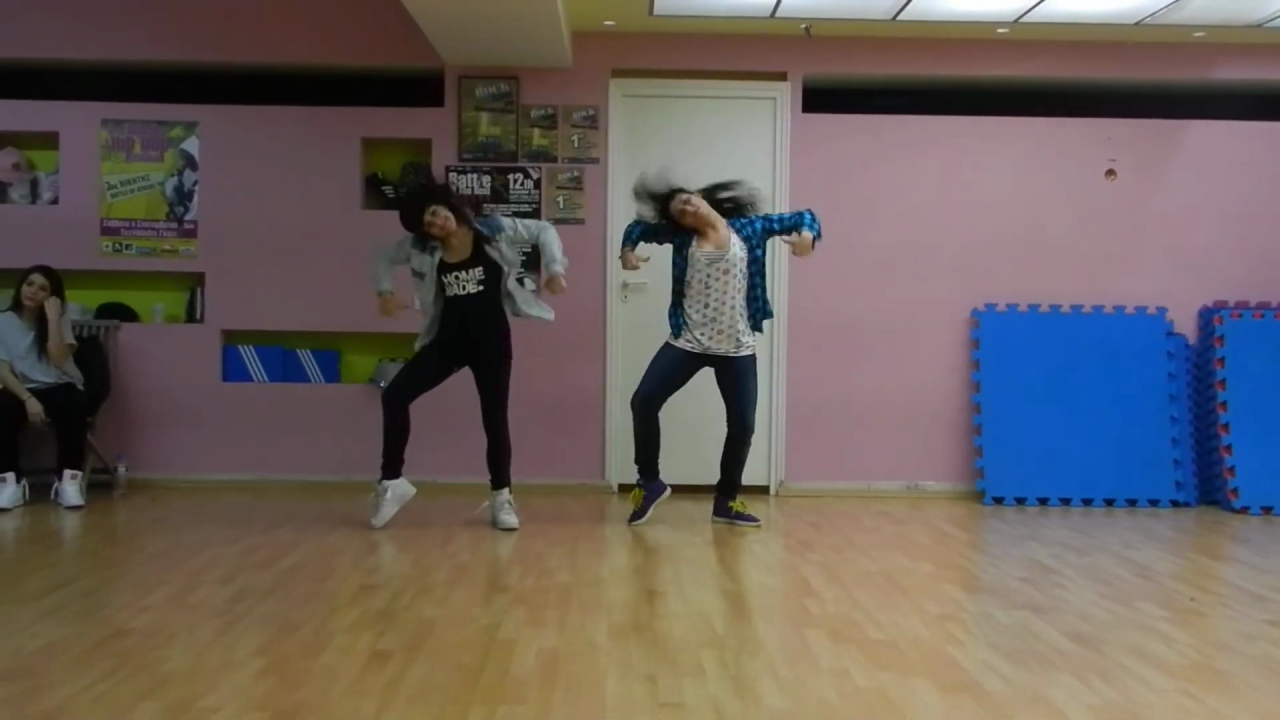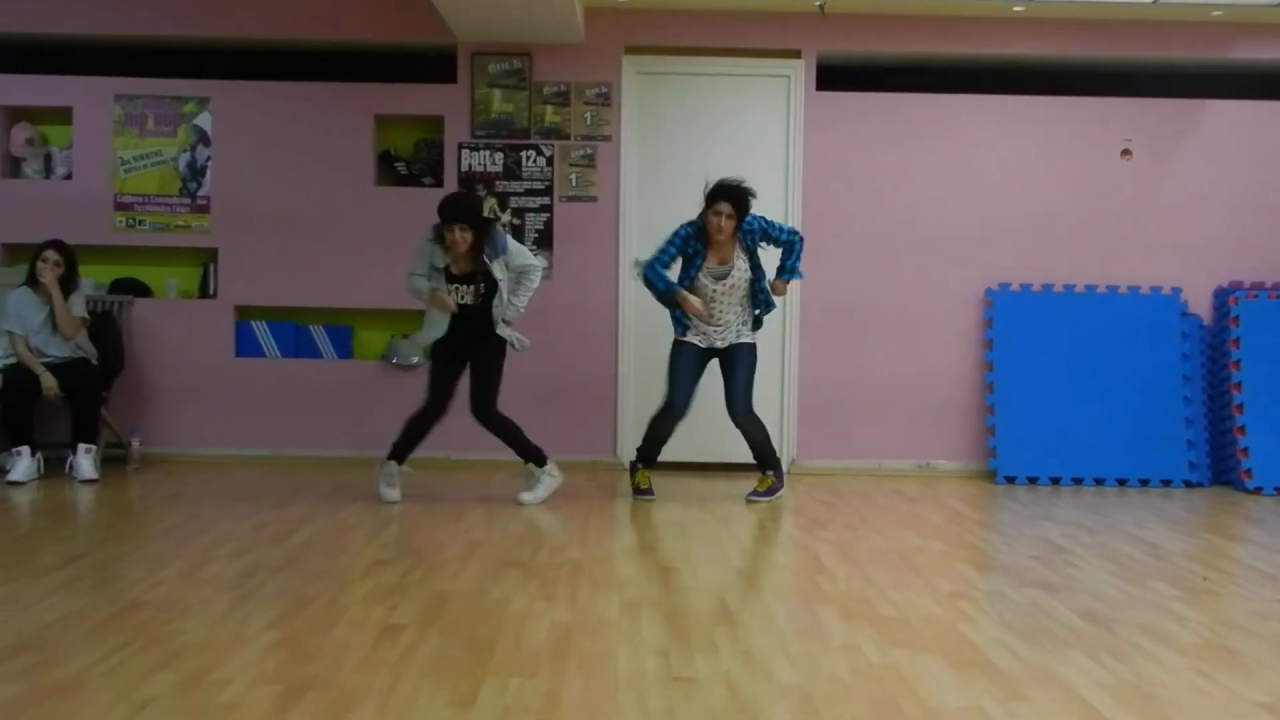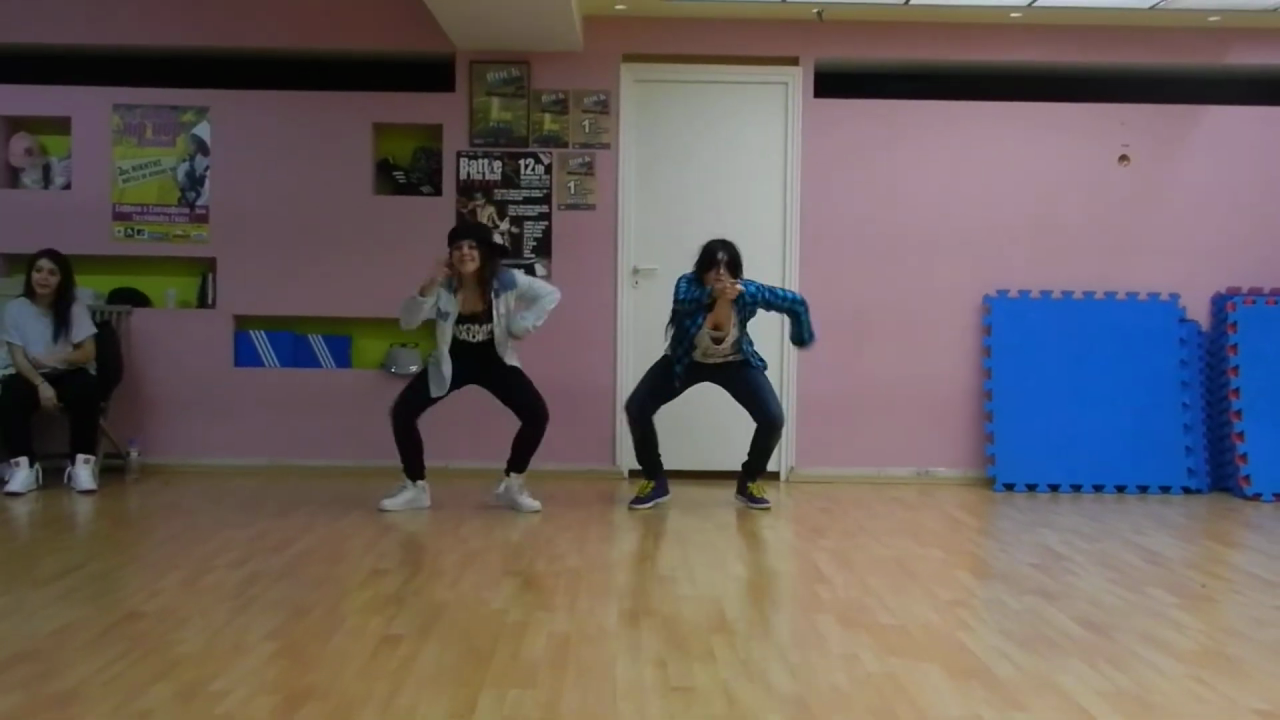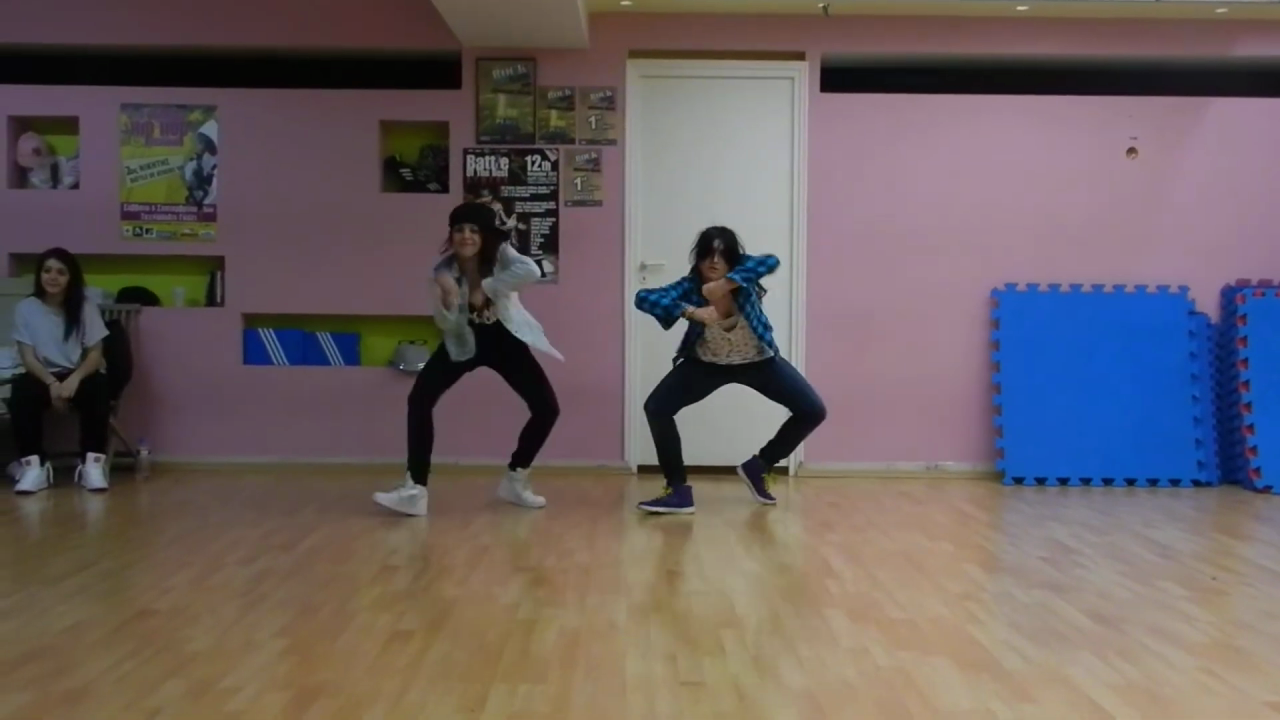
dt=0.5s
person 1, frame 1
left shoulder: (493, 230)
right shoulder: (421, 245)
left elbow: (543, 231)
right elbow: (386, 255)
left wrist: (554, 268)
right wrist: (384, 290)
left hip: (491, 338)
right hip: (448, 337)
left knee: (495, 419)
right knee: (394, 396)
left ankle: (502, 499)
right ankle: (392, 483)
person 1, frame 2
left shoulder: (498, 243)
right shoulder: (433, 244)
left elbow: (532, 269)
right elbow: (416, 278)
left wrist: (510, 310)
right wrist: (433, 295)
left hip: (487, 333)
right hip: (448, 332)
left knee: (484, 409)
right knee: (435, 404)
left ankle: (542, 470)
right ankle: (393, 467)
person 1, frame 3
left shoulder: (507, 281)
right shoulder: (443, 285)
left elbow: (551, 294)
right elbow: (408, 322)
left wrist: (522, 325)
right wrist: (428, 289)
left hip: (496, 361)
right hip: (452, 361)
left knee: (537, 415)
right knee: (403, 412)
left ankle: (513, 484)
right ankle: (416, 486)
person 1, frame 4
left shoulder: (500, 254)
right shoulder: (447, 268)
left elbow: (530, 271)
right elbow: (444, 322)
left wrist: (487, 289)
right wrist: (448, 302)
left hip: (505, 343)
right hip: (463, 343)
left knee: (548, 408)
right knee: (418, 401)
left ankle: (516, 478)
right ankle: (415, 490)
person 2, frame 1
left shoulder: (750, 229)
right shoulder: (682, 236)
left elbow: (803, 216)
right elbow: (639, 228)
left wrist: (807, 233)
right wrist: (628, 250)
left hip: (736, 347)
right hip: (688, 342)
left knee: (742, 426)
right knee: (642, 403)
left ankle: (727, 500)
right ankle: (649, 483)
person 2, frame 2
left shoulder: (751, 228)
right shoulder: (688, 234)
left elbow: (793, 239)
right elbow: (651, 269)
left wrist: (786, 277)
right wrist: (677, 295)
left hip: (739, 337)
right hip: (694, 335)
left knee: (740, 409)
right knee: (676, 404)
left ankle: (771, 471)
right ankle: (642, 465)
person 2, frame 3
left shoulder: (749, 292)
right shoulder: (688, 283)
left elbow: (795, 302)
right elbow: (682, 301)
left wrist: (802, 338)
right wrist: (714, 294)
left hip: (734, 362)
right hip: (686, 361)
left knee: (772, 420)
right knee: (637, 408)
left ankle: (748, 481)
right ankle: (655, 480)
person 2, frame 4
left shoulder: (741, 268)
right shoulder: (690, 285)
left elbow: (769, 261)
right elbow: (643, 298)
left wrist: (728, 283)
right wrist: (687, 311)
left hip: (756, 360)
right hip: (706, 363)
left knee: (813, 411)
right knee: (656, 407)
left ankle: (758, 467)
right ankle: (678, 489)
person 3, frame 1
left shoulder: (60, 320)
left elbow: (59, 359)
left wrist: (52, 317)
right wrist: (28, 399)
left hip: (58, 389)
right hip: (21, 390)
left knee: (75, 404)
left ankle: (69, 480)
person 3, frame 2
left shoulder: (73, 295)
right shoulder: (17, 297)
left elbow: (69, 332)
right elbow: (19, 347)
left wrist: (54, 290)
right wrist: (43, 374)
left hip: (72, 364)
right hip: (36, 364)
left knee: (88, 378)
right knee: (12, 381)
left ankle: (84, 454)
right ankle: (24, 456)
person 3, frame 3
left shoulder: (75, 308)
left elbow: (89, 353)
left wrist: (59, 356)
right wrist: (40, 384)
left hip: (70, 375)
right hip: (33, 376)
left knee: (87, 389)
left ankle: (82, 464)
right ankle: (23, 466)
person 3, frame 4
left shoulder: (85, 307)
right shoulder: (26, 308)
left elbow: (95, 354)
right elbow: (28, 358)
left wrist: (75, 379)
right wrist: (52, 383)
left hip: (79, 374)
right hip: (43, 375)
left knee: (97, 388)
right knee: (21, 390)
left ankle: (93, 463)
right ankle: (34, 465)
